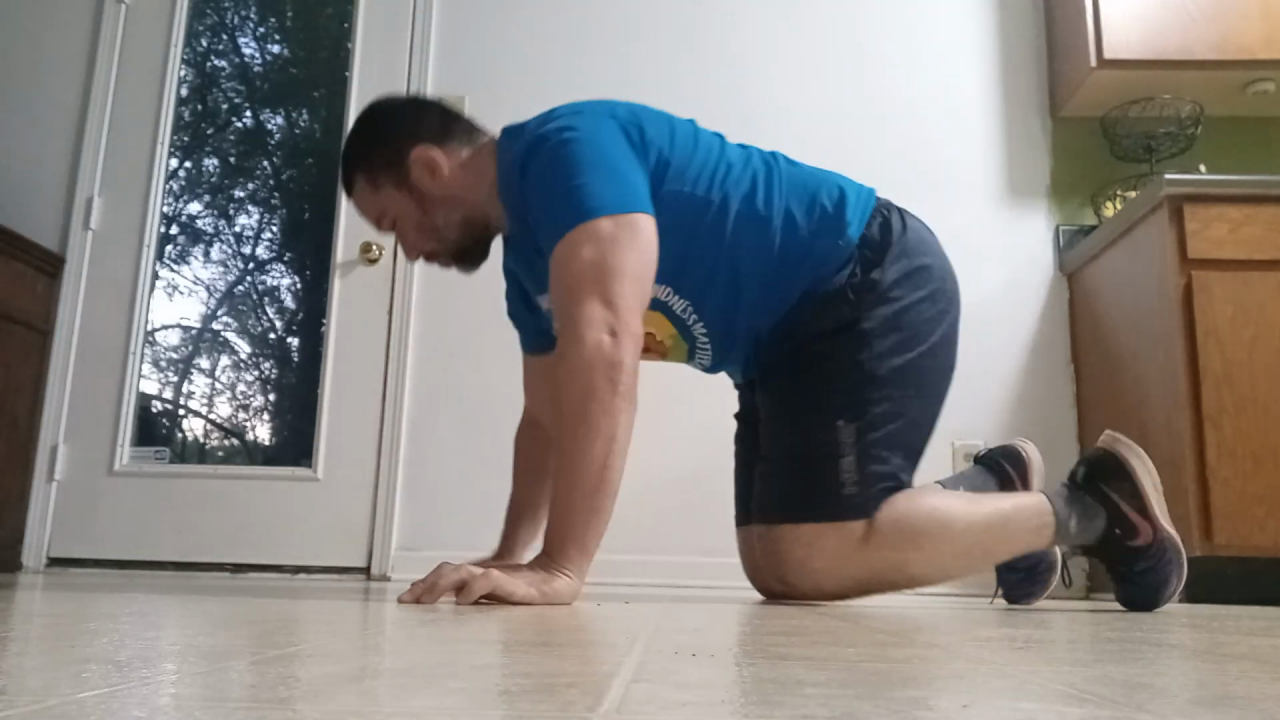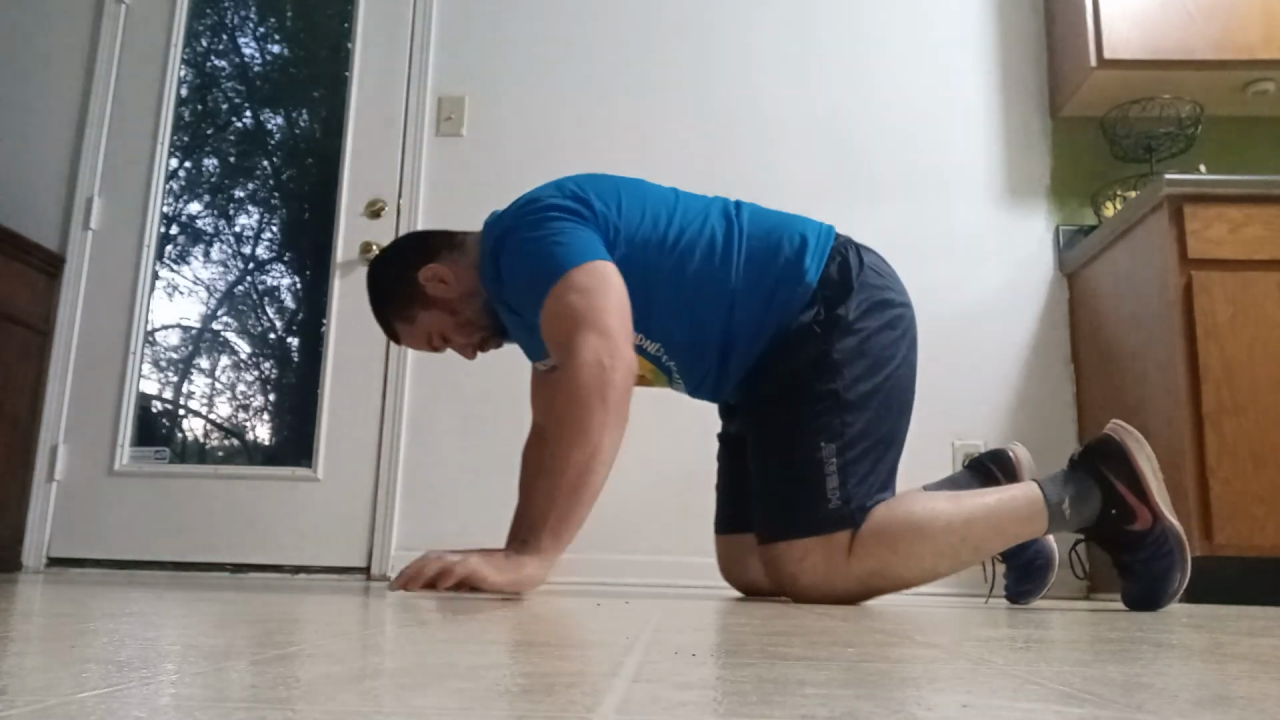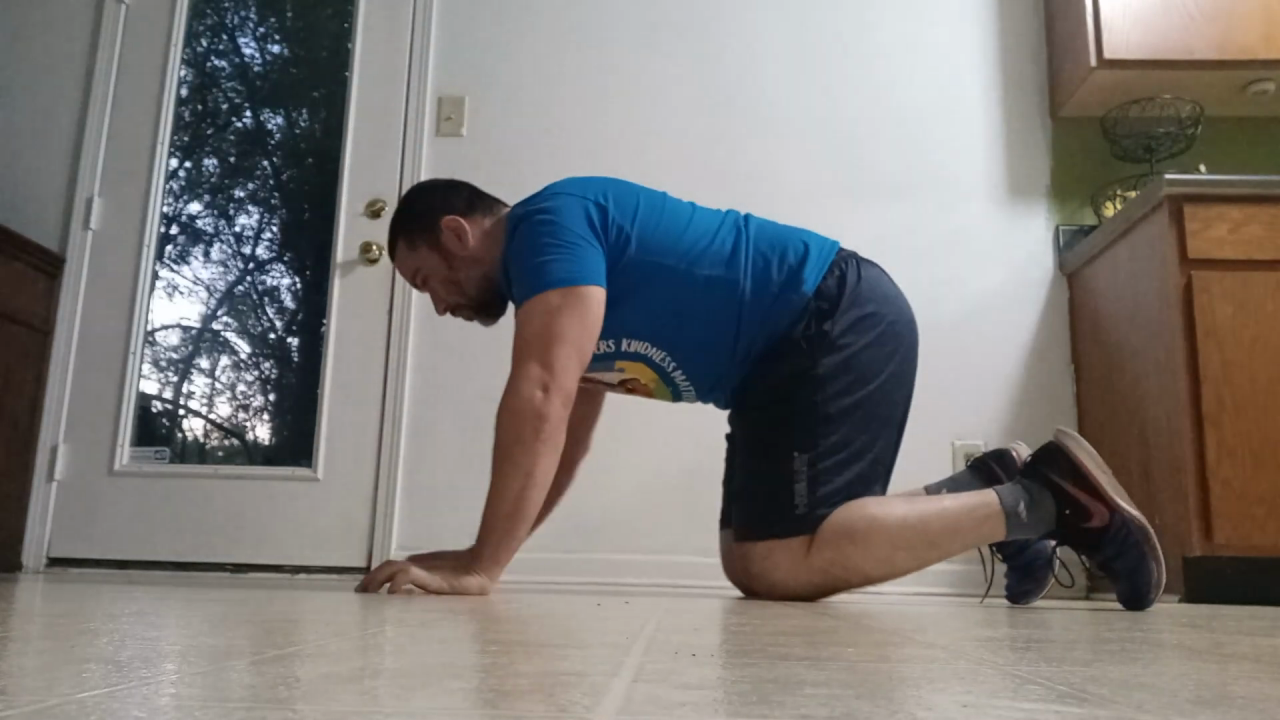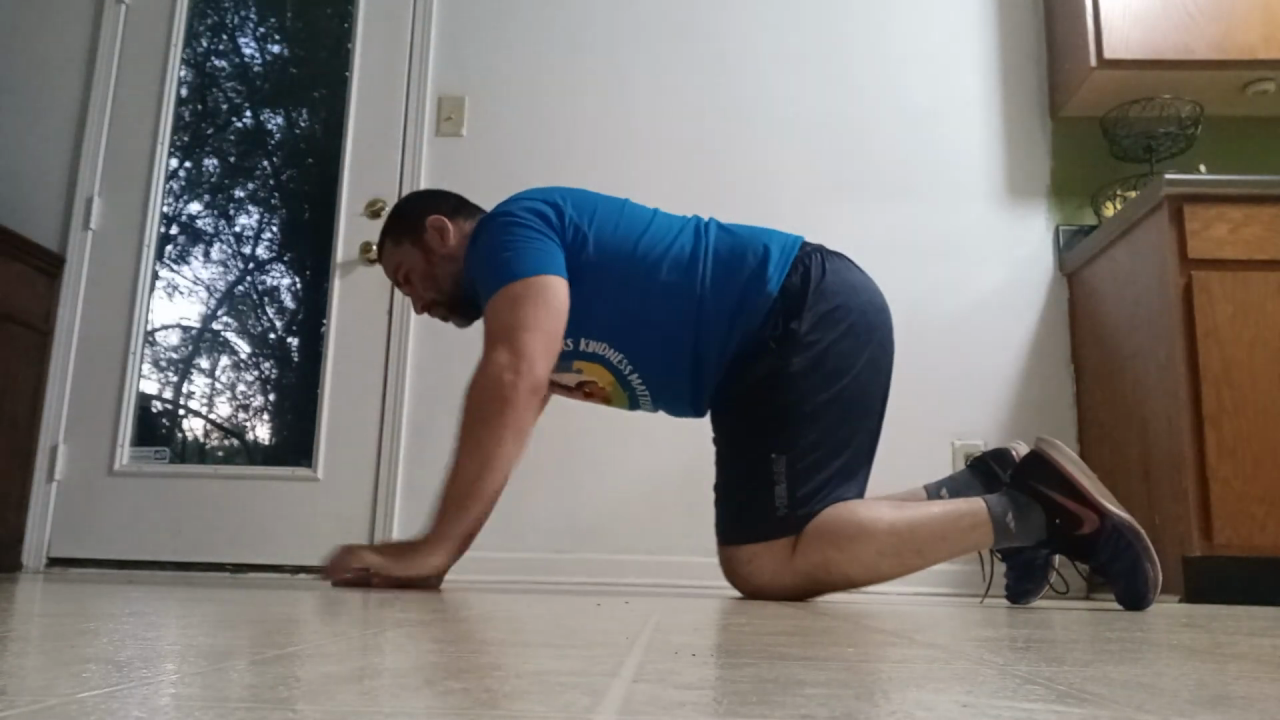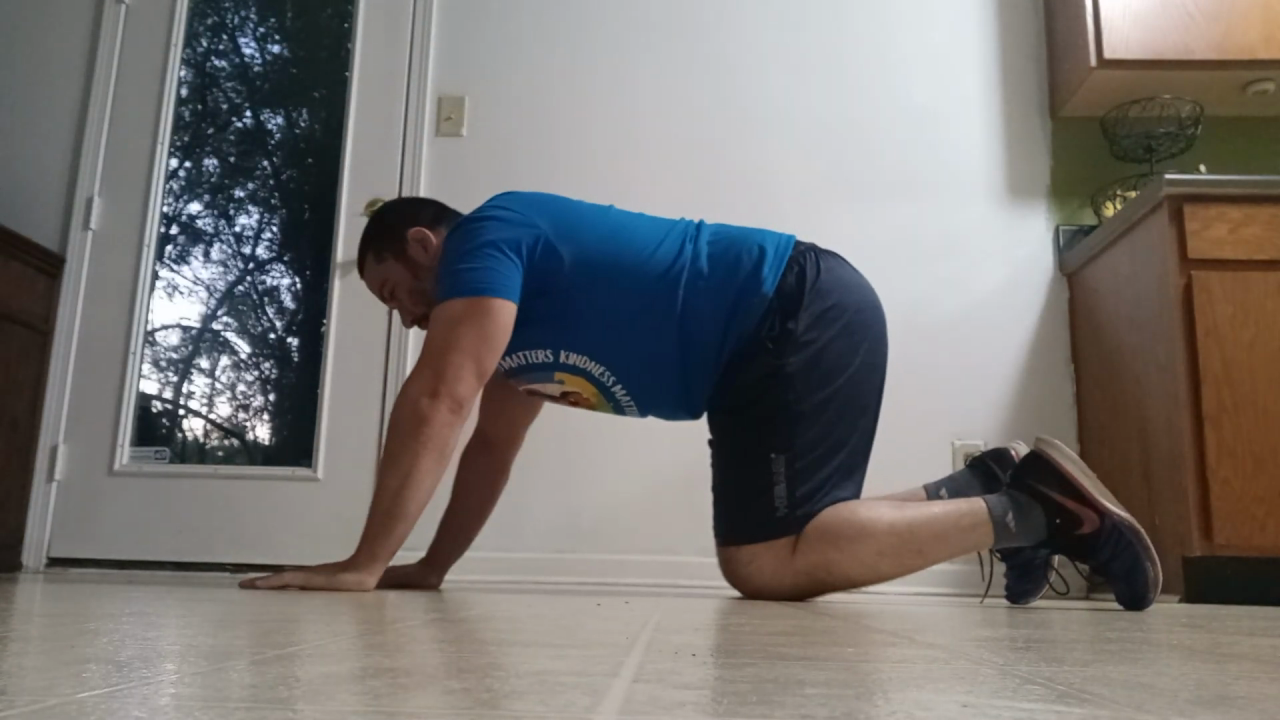
dt=1s
person 1, frame 1
left shoulder: (560, 152)
right shoulder: (526, 257)
left elbow: (604, 351)
right elbow: (549, 419)
left wrist: (560, 569)
right wrist: (507, 559)
left hip: (874, 285)
right hip: (792, 336)
left knee: (814, 557)
right knee: (775, 568)
left ankle: (1092, 502)
right ankle: (993, 486)
person 1, frame 2
left shoulder: (529, 238)
right shoulder: (528, 296)
left elbow: (602, 370)
right elbow: (554, 433)
left wrist: (530, 556)
right wrist: (510, 559)
left hip: (836, 315)
right hip: (777, 353)
left knee: (813, 565)
right knee: (749, 565)
left ankle: (1087, 490)
right ankle: (984, 488)
person 1, frame 3
left shoulder: (547, 227)
right shoulder: (548, 279)
left elbow: (539, 400)
right elbow: (562, 437)
left wrist: (480, 568)
right wrist: (472, 553)
left hip: (841, 325)
right hip: (797, 354)
left knee: (782, 564)
right knee: (750, 565)
left ankle: (1046, 497)
right ankle: (987, 489)
person 1, frame 4
left shoulder: (511, 233)
right shoulder: (536, 302)
left elbow: (514, 381)
right elbow: (498, 431)
left wrist: (430, 545)
right wrist: (436, 562)
left hip: (812, 319)
right hip: (785, 350)
left knee: (769, 562)
right knee: (779, 550)
left ankle: (1024, 507)
right ankle: (989, 489)
person 1, frame 5
left shoulder: (487, 237)
right shoulder: (509, 313)
left elbow: (437, 403)
right elbow: (489, 448)
left wrist: (368, 563)
right wrist: (430, 568)
left hip: (802, 313)
right hip: (783, 336)
left knee: (767, 562)
right knee: (775, 549)
left ankle: (1024, 508)
right ankle: (987, 486)
